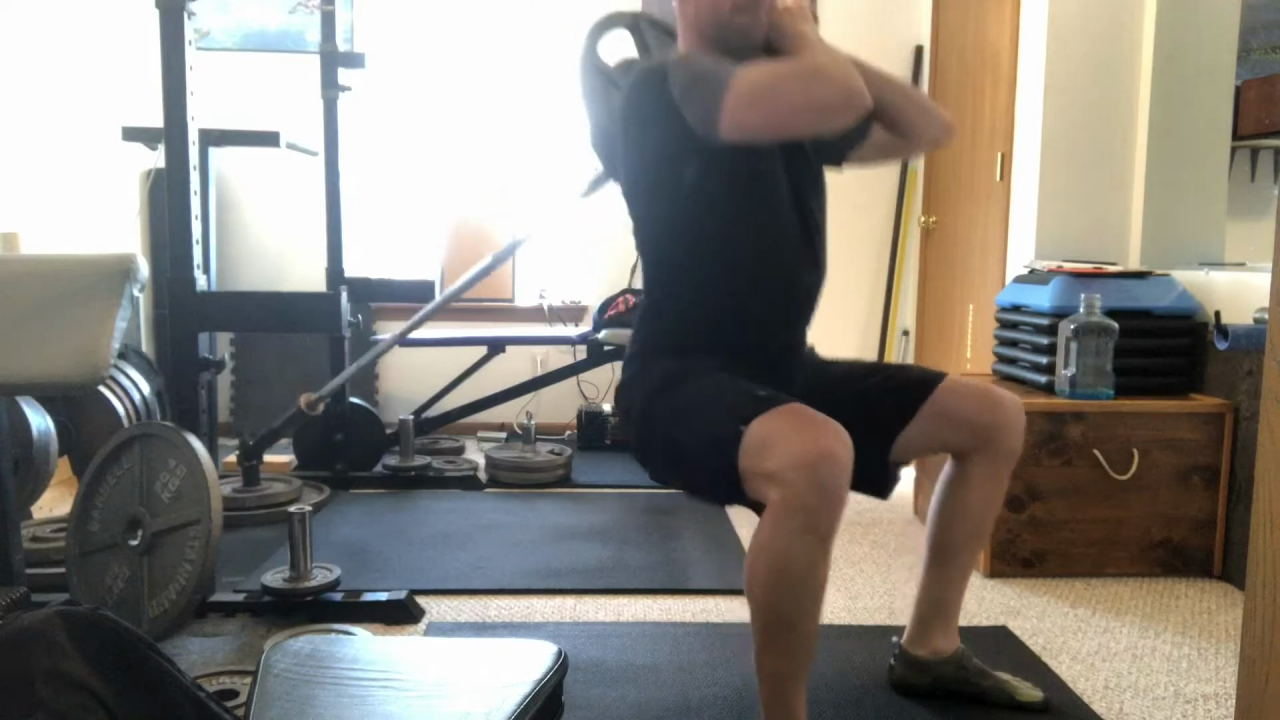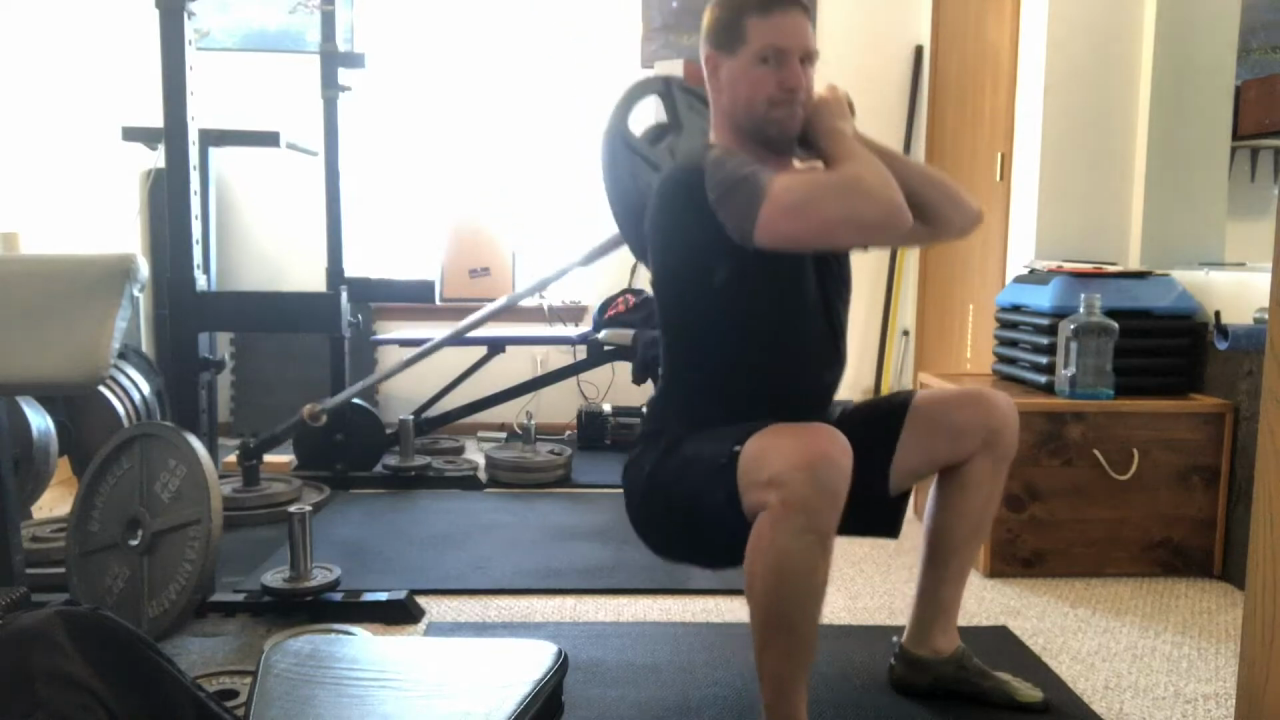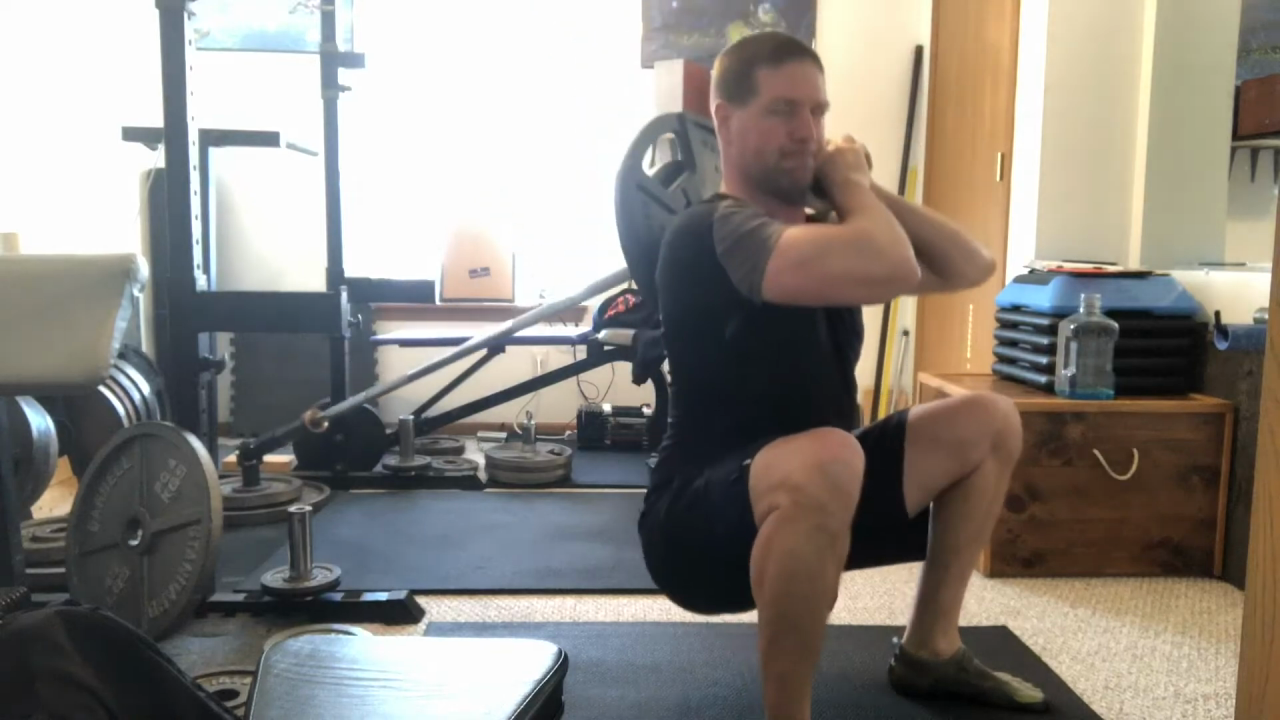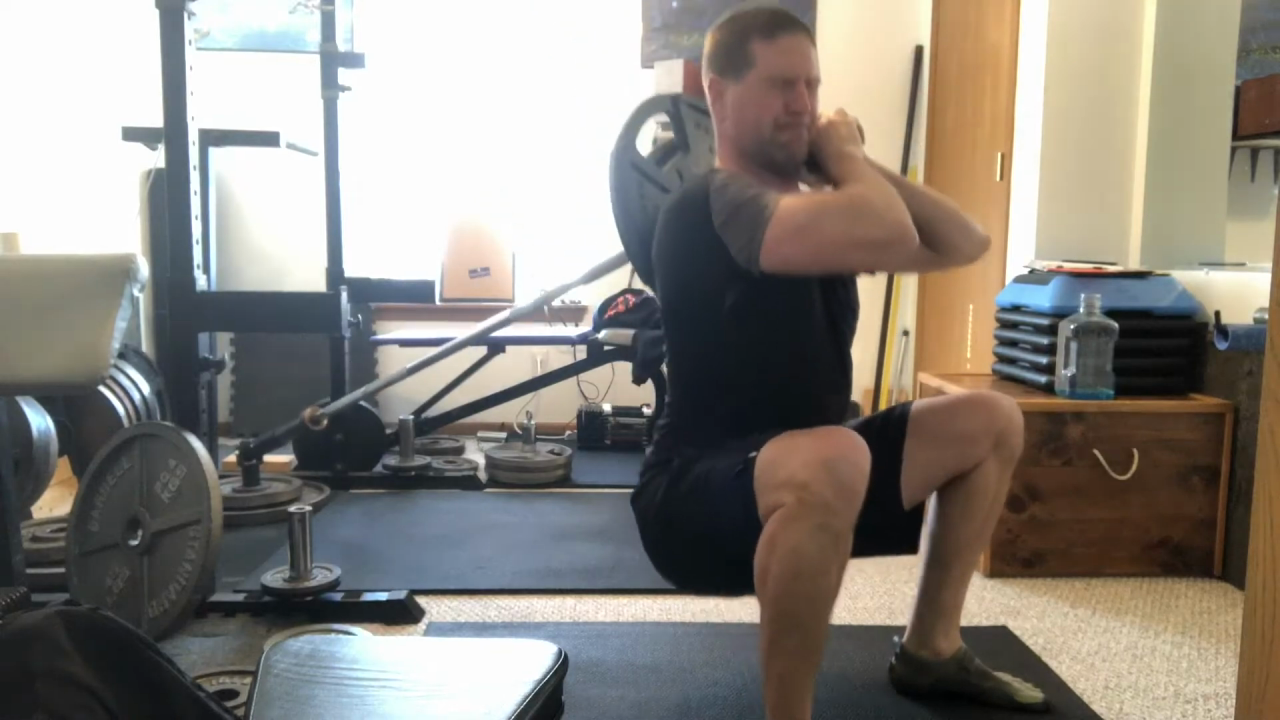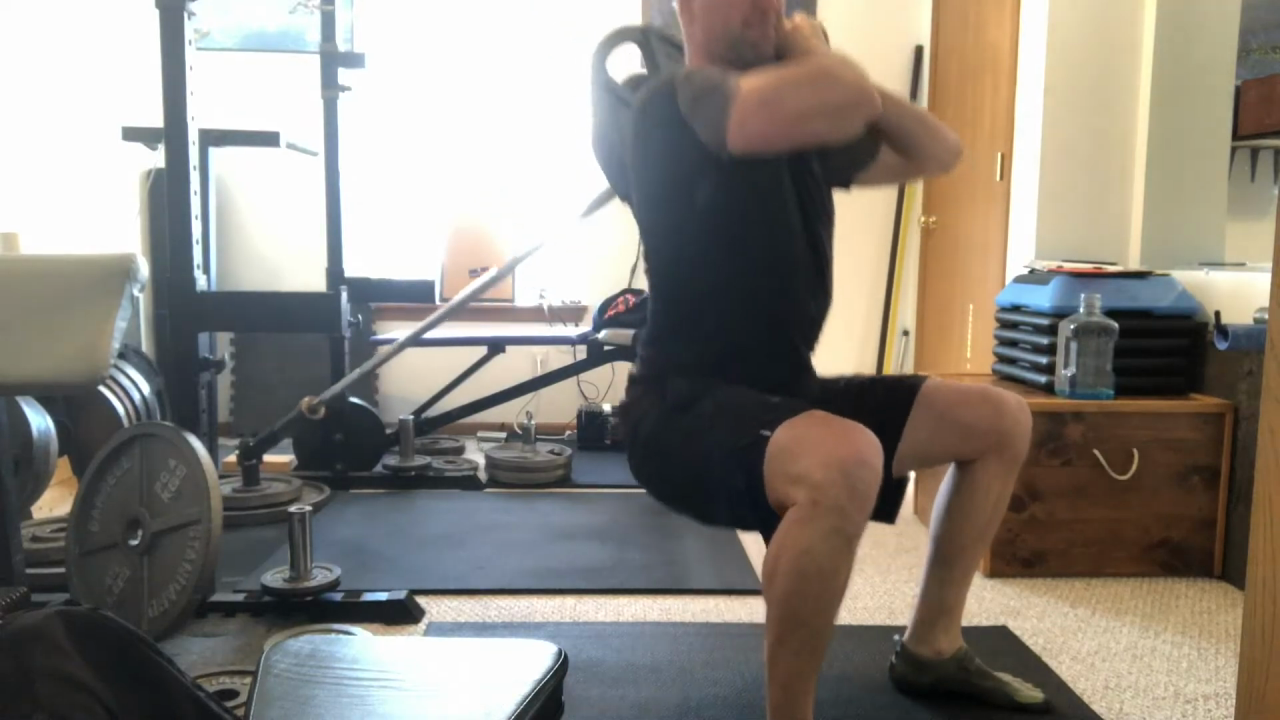
dt=0.3s
person 1, frame 1
left shoulder: (793, 96)
right shoulder: (673, 87)
left elbow: (928, 128)
right elbow: (837, 97)
left hip: (779, 372)
right hip: (684, 383)
left knee: (994, 420)
right knee: (815, 457)
left ankle: (929, 648)
person 1, frame 2
left shoulder: (808, 190)
right shoulder: (707, 184)
left elbow: (957, 216)
right elbow: (880, 212)
left wrist: (850, 140)
right wrist: (837, 134)
left hip: (781, 462)
right hip: (686, 476)
left knee: (986, 419)
right knee: (812, 462)
left ankle: (929, 650)
person 1, frame 3
left shoulder: (818, 236)
right shoulder: (716, 235)
left elbow: (970, 266)
right elbow: (890, 269)
left wrist: (859, 189)
right wrist: (850, 183)
left hip: (801, 495)
right hip: (697, 517)
left knee: (988, 422)
right knee: (824, 463)
left ankle: (930, 650)
person 1, frame 4
left shoulder: (813, 209)
right shoulder: (712, 209)
left elbow: (964, 242)
right elbow: (881, 228)
left wrist: (849, 157)
right wrist: (844, 152)
left hip: (791, 468)
right hip: (695, 495)
left knee: (992, 423)
right knee: (832, 465)
left ankle: (929, 651)
person 1, frame 5
left shoulder: (800, 129)
right shoulder: (681, 104)
left elbow: (937, 150)
right elbow: (841, 102)
left hip: (782, 395)
right hip: (689, 412)
left knee: (1000, 421)
right knee: (845, 463)
left ankle: (930, 647)
